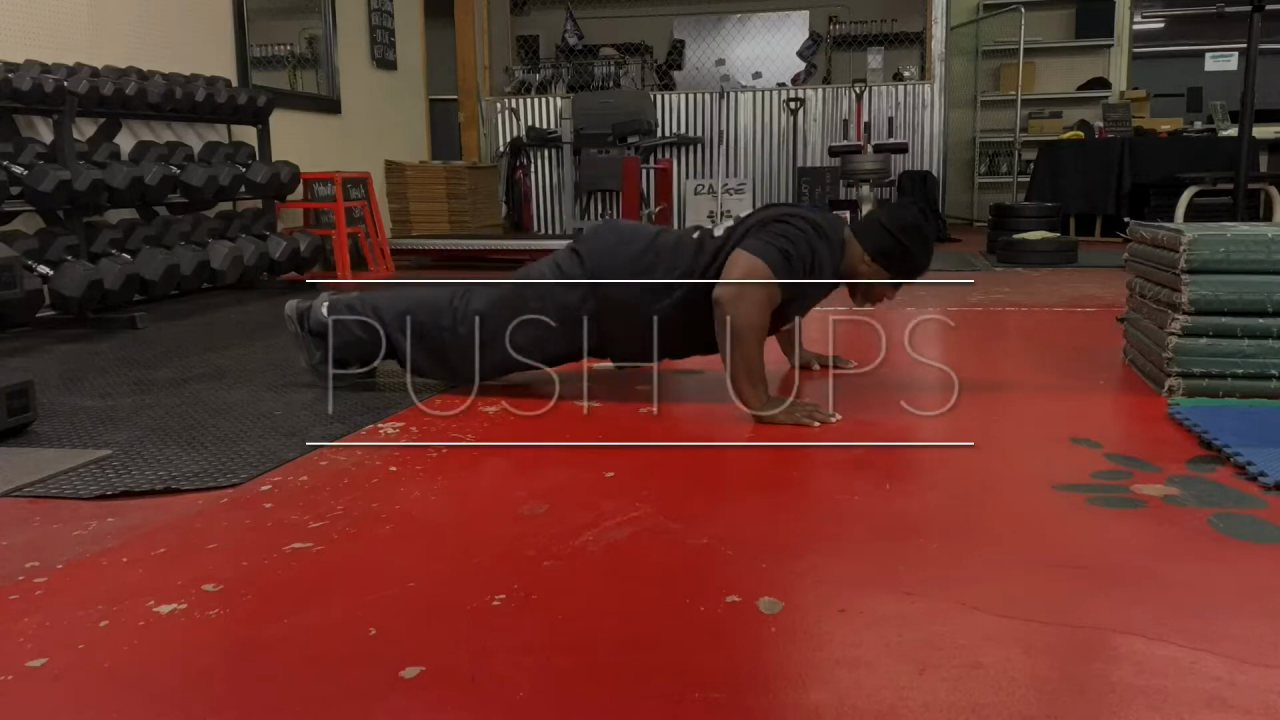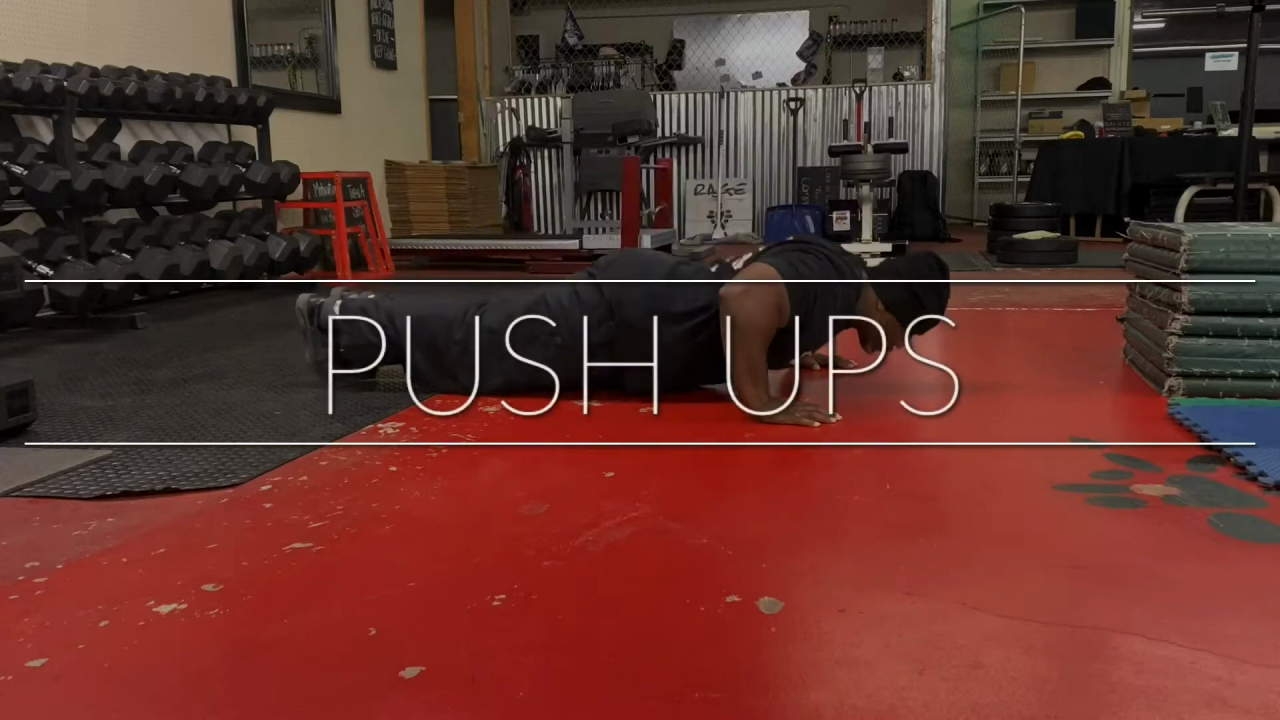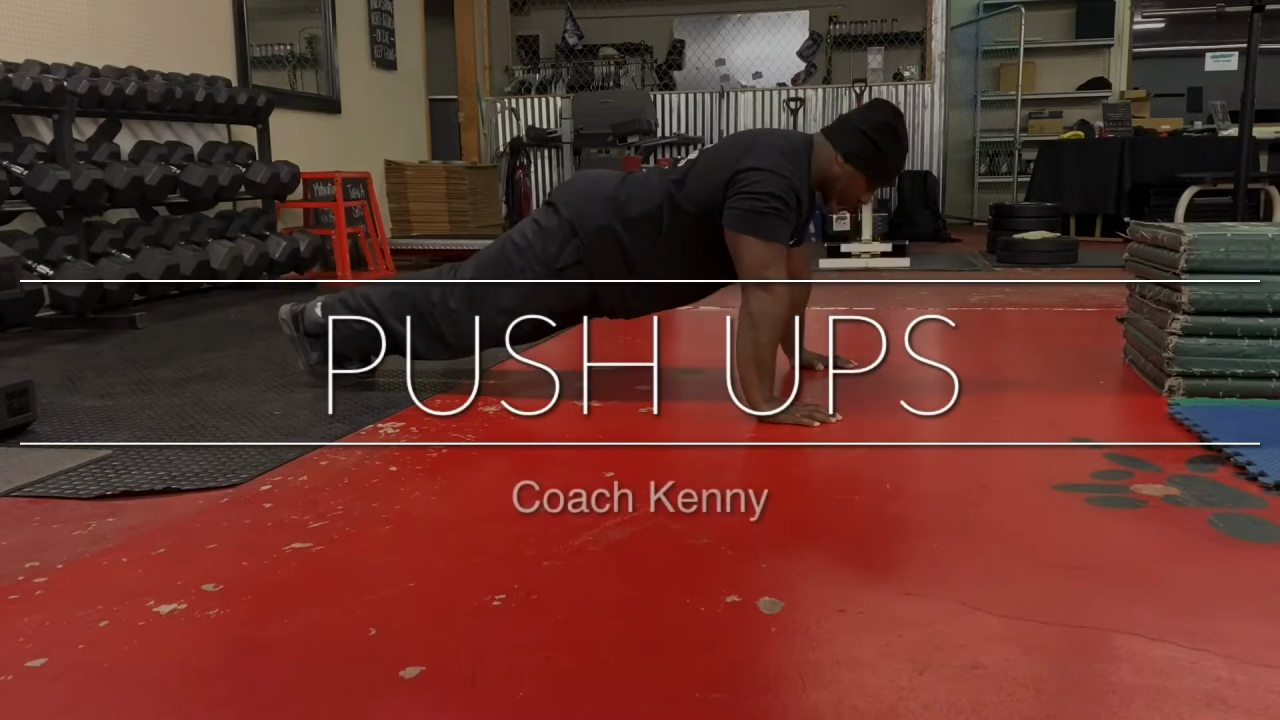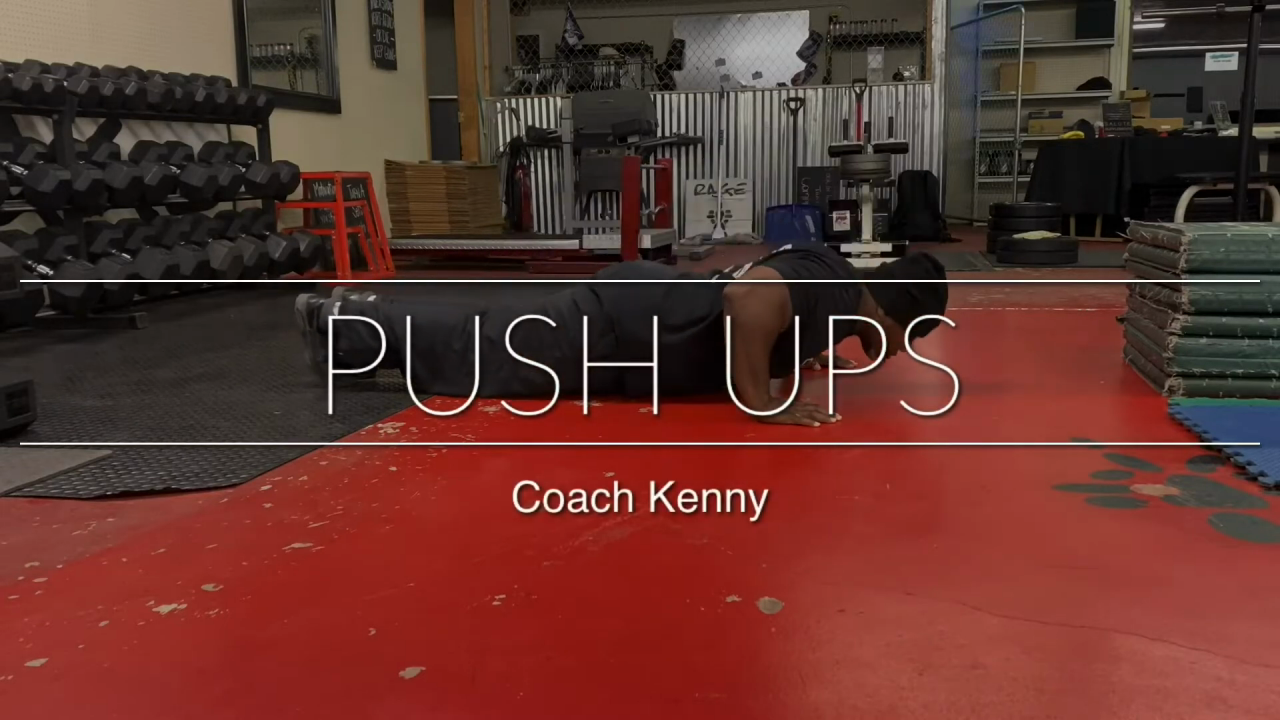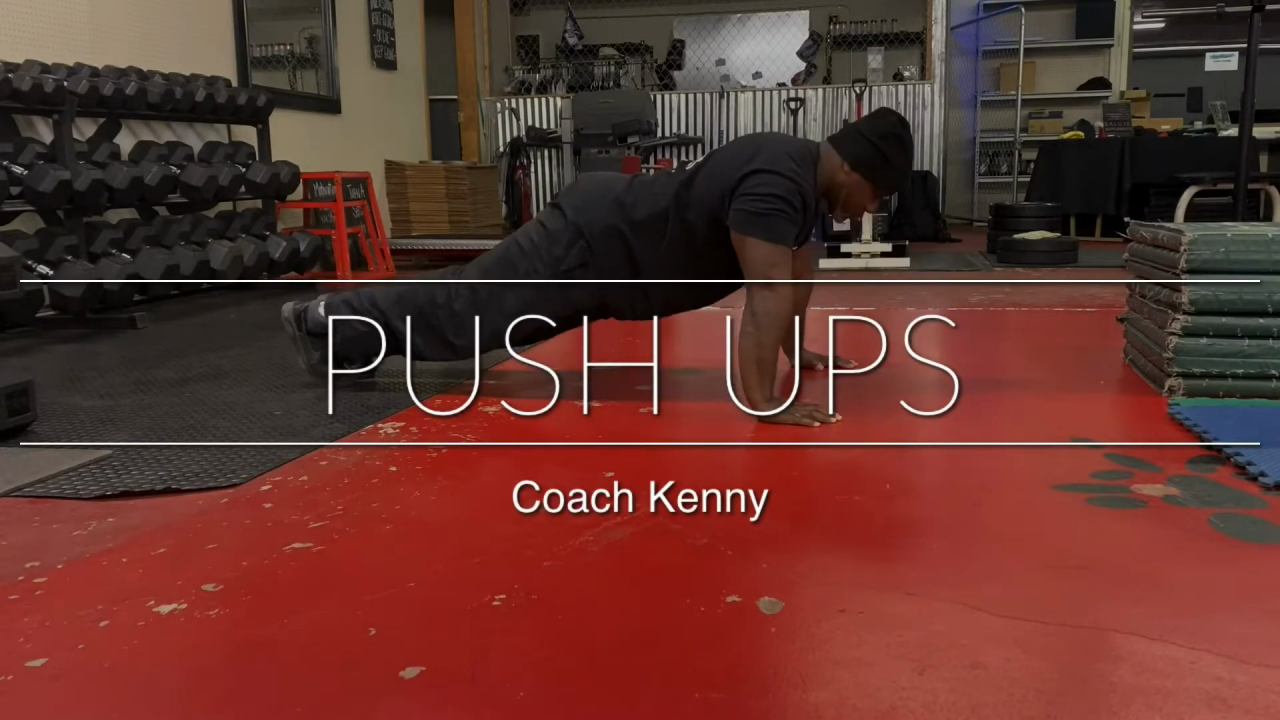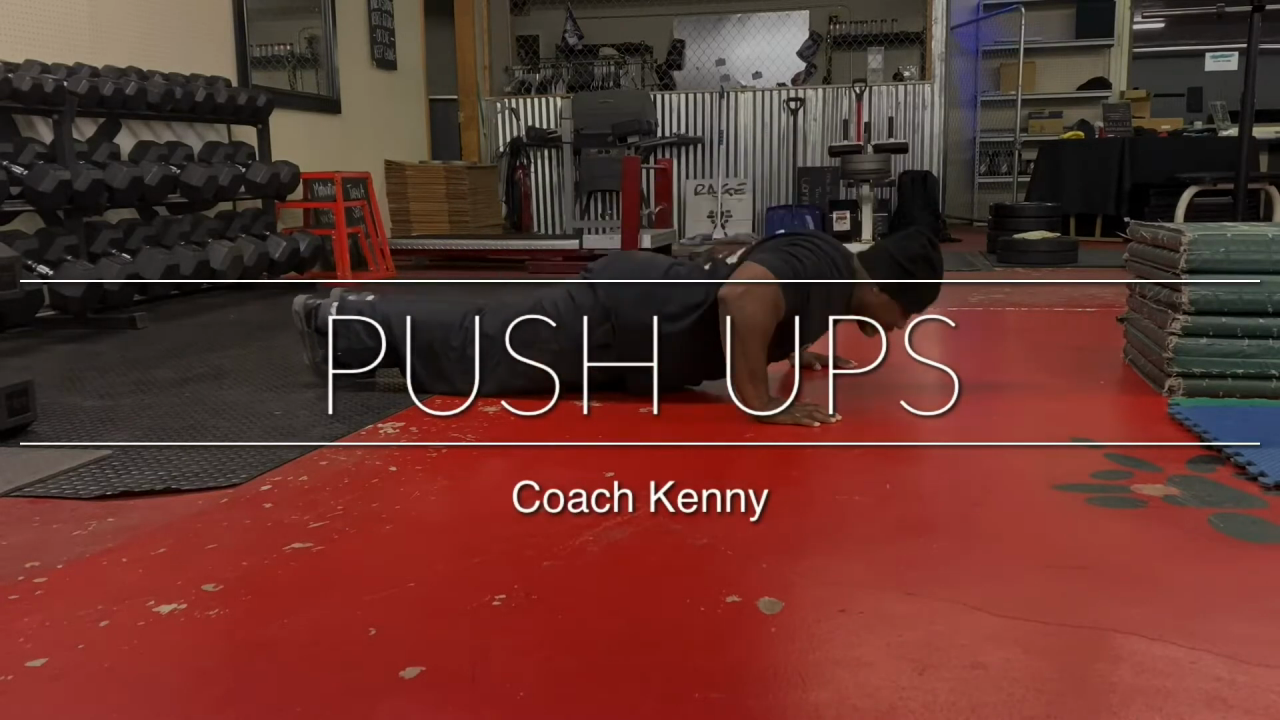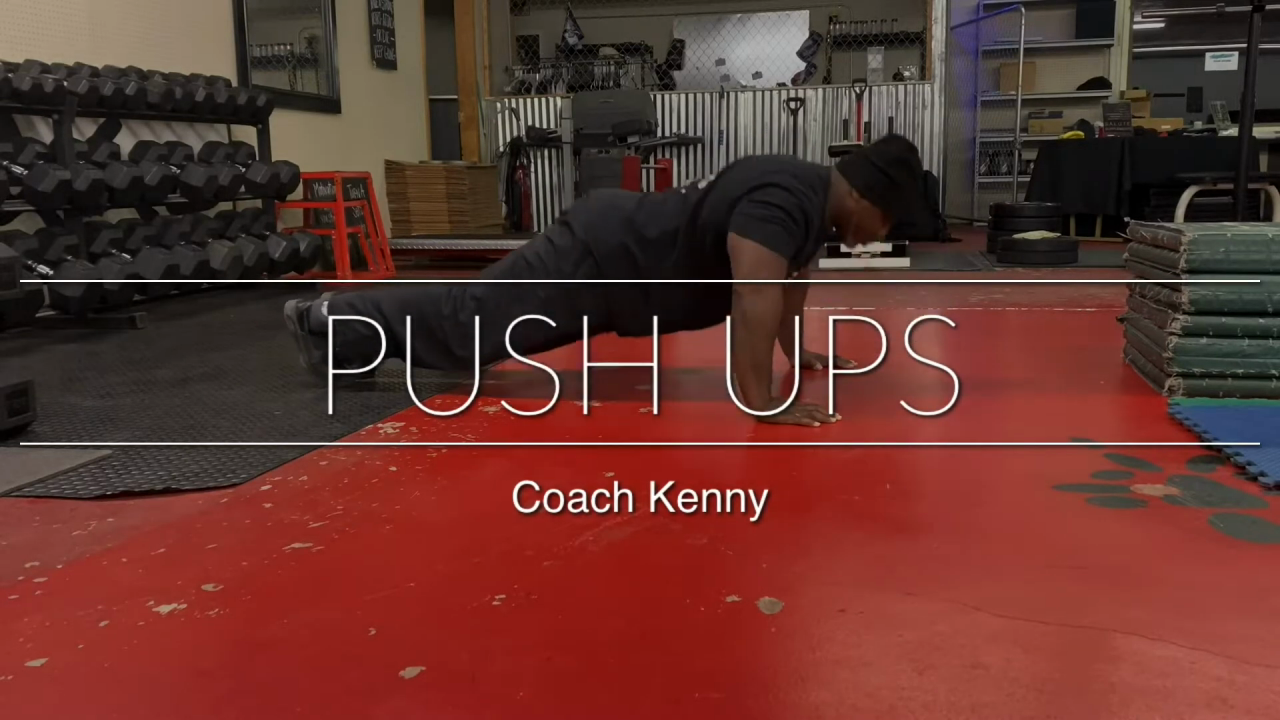
dt=0.7s
person 1, frame 1
left shoulder: (823, 242)
right shoulder: (808, 243)
right elbow: (735, 297)
left wrist: (797, 350)
right wrist: (760, 402)
left hip: (625, 273)
right hip: (605, 286)
left knee: (481, 319)
right knee: (466, 329)
left ankle: (350, 321)
right ankle: (329, 321)
person 1, frame 2
left shoulder: (837, 275)
right shoulder: (829, 282)
right elbow: (741, 298)
left wrist: (797, 354)
right wrist: (758, 399)
left hip: (634, 302)
right hip: (614, 316)
left knee: (488, 327)
right knee: (474, 342)
left ankle: (361, 314)
right ankle: (338, 318)
person 1, frame 3
left shoulder: (797, 170)
right shoulder: (773, 174)
left elbow: (793, 273)
right elbow: (764, 290)
left wrist: (794, 352)
right wrist: (761, 401)
left hip: (605, 240)
right hip: (585, 240)
left knee: (466, 303)
right knee: (456, 311)
left ankle: (336, 325)
right ankle: (322, 324)
person 1, frame 4
left shoulder: (834, 279)
right shoulder: (833, 291)
right elbow: (745, 296)
left wrist: (800, 355)
right wrist: (759, 400)
left hip: (641, 305)
right hip: (619, 331)
left knee: (493, 334)
right knee: (472, 349)
left ankle: (361, 314)
right ankle: (336, 320)
person 1, frame 5
left shoulder: (805, 176)
right shoulder: (779, 179)
left elbow: (797, 269)
right elbow: (769, 289)
left wrist: (796, 350)
right wrist: (762, 400)
left hip: (611, 238)
right hip: (589, 244)
left knee: (469, 309)
right knee: (459, 317)
left ankle: (343, 320)
right ankle: (327, 322)
person 1, frame 6
left shoulder: (832, 268)
right shoulder: (824, 277)
right elbow: (740, 295)
left wrist: (791, 351)
right wrist: (759, 401)
left hip: (637, 298)
right hip: (614, 323)
left knee: (491, 333)
right knee: (470, 348)
left ankle: (361, 310)
right ankle: (332, 320)
person 1, frame 7
left shoulder: (813, 197)
right shoulder: (792, 198)
left elbow: (788, 276)
right elbow: (756, 291)
left wrist: (796, 350)
right wrist: (760, 401)
left hip: (621, 248)
right hip: (598, 258)
left knee: (473, 316)
right knee: (464, 323)
left ankle: (344, 318)
right ankle: (329, 322)
